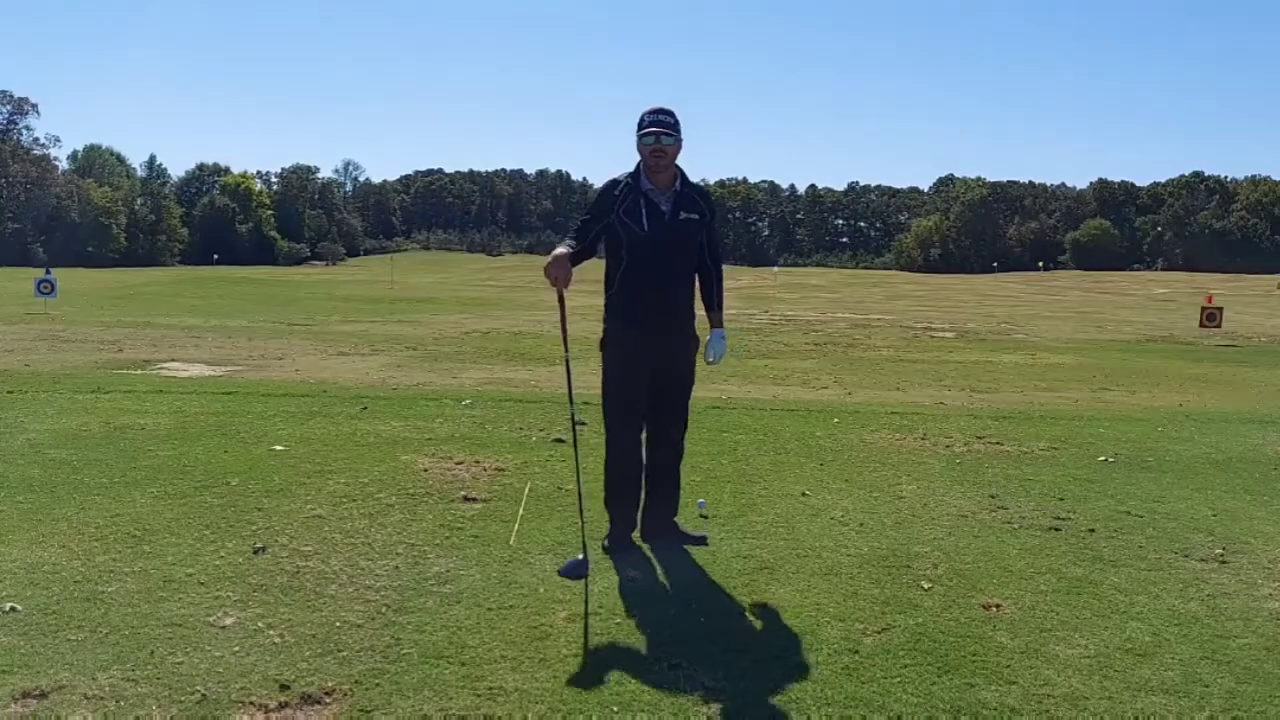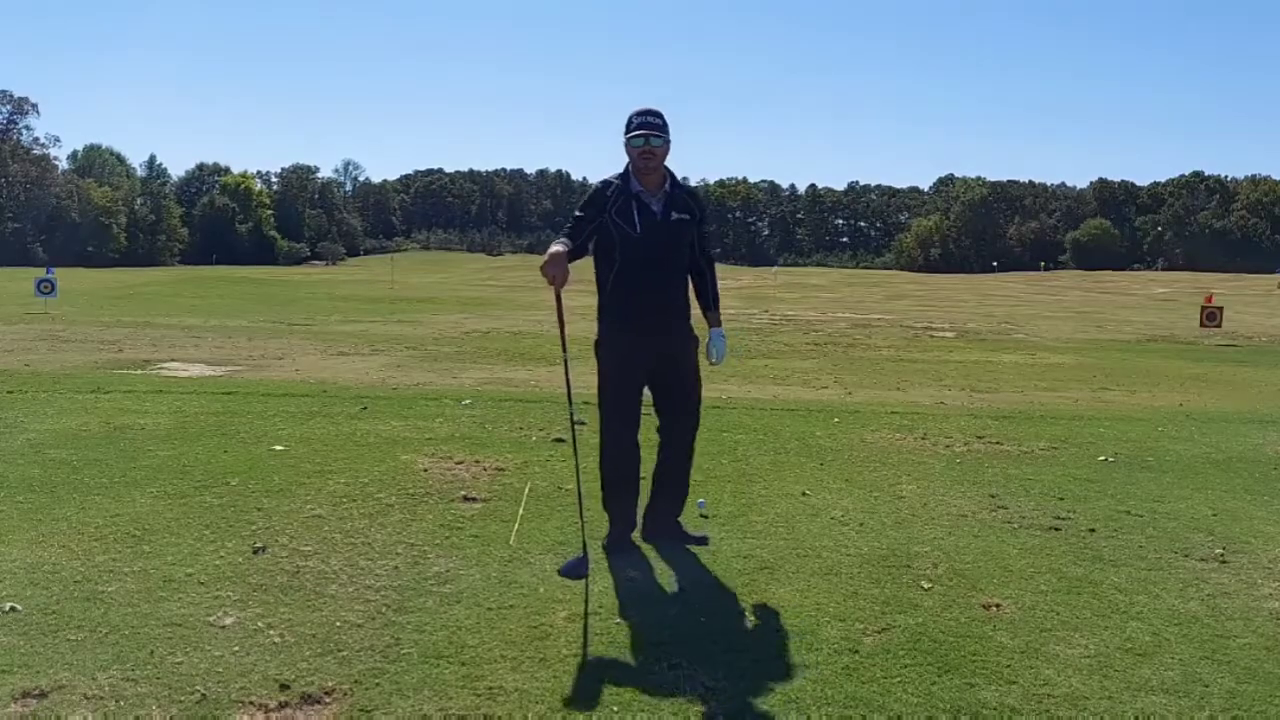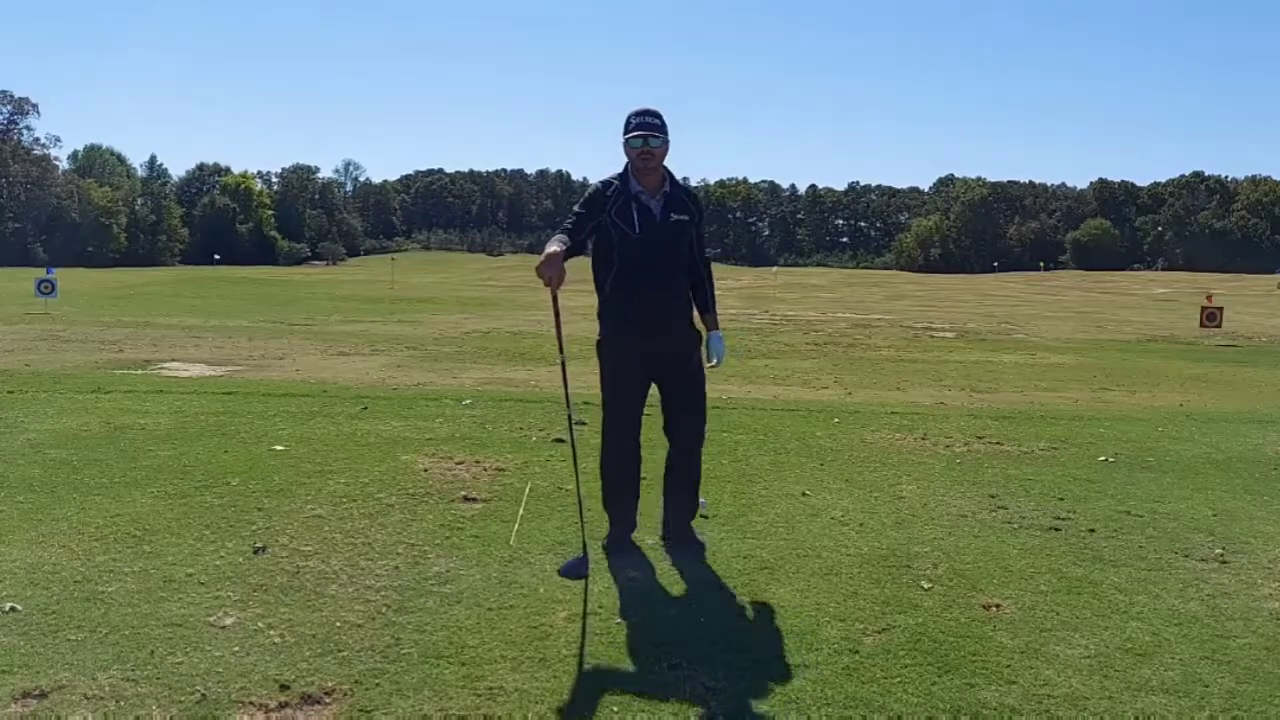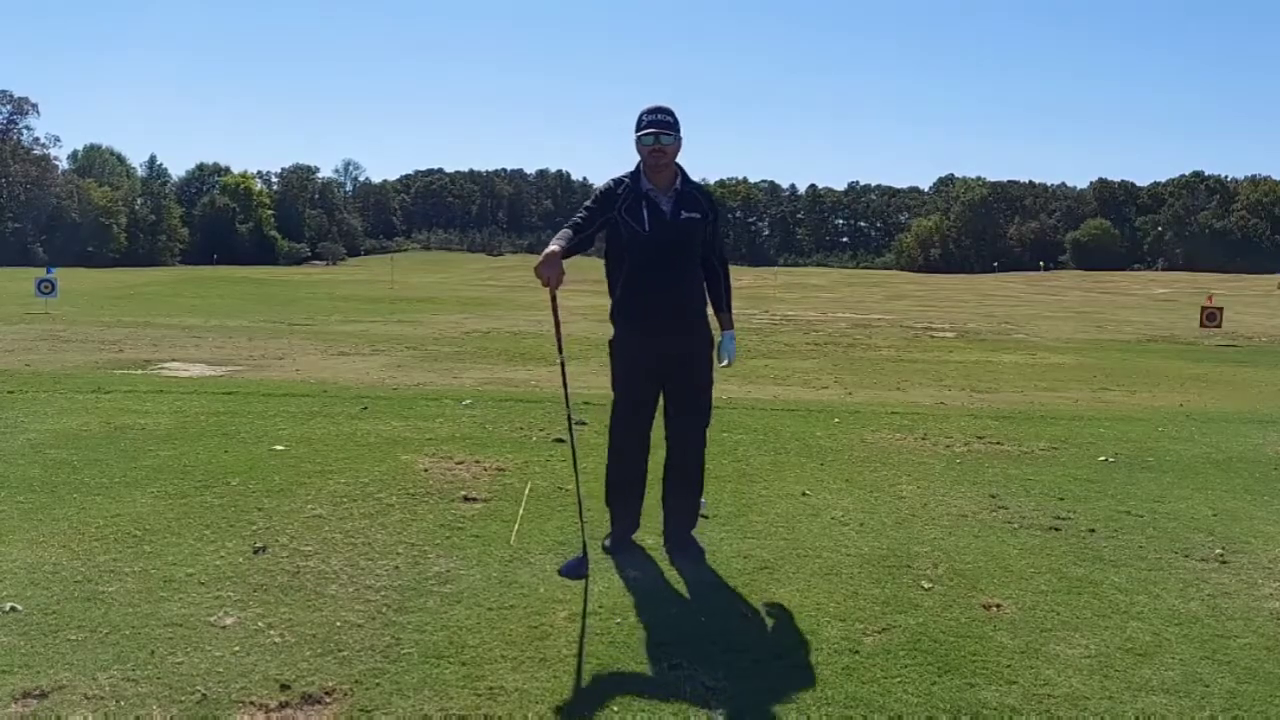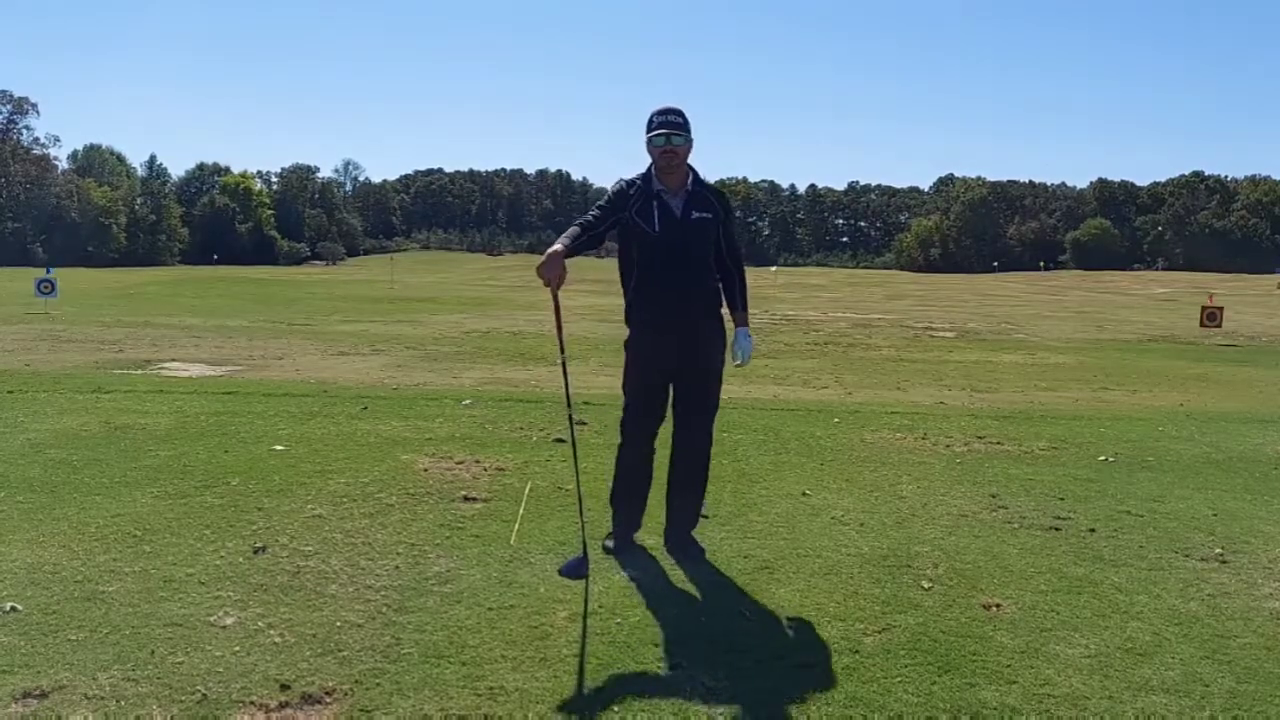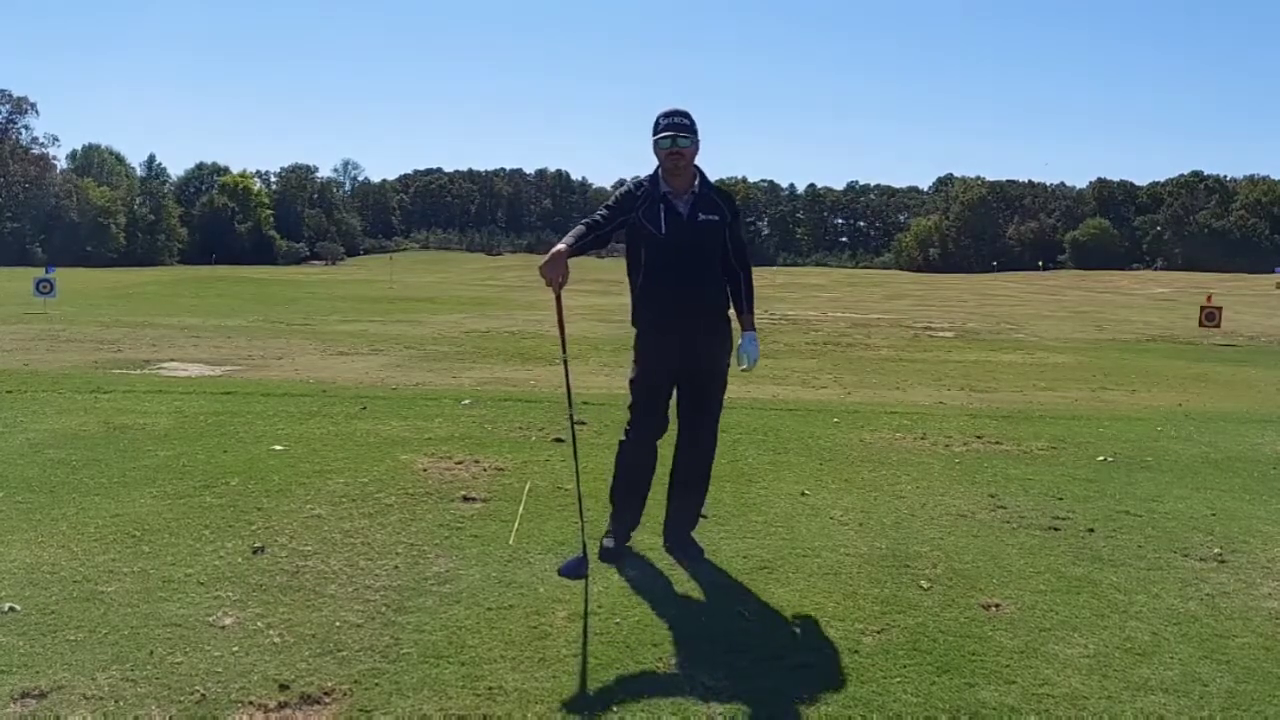
dt=0.3s
person 1, frame 1
left shoulder: (698, 201)
right shoulder: (615, 194)
left elbow: (709, 265)
right elbow: (585, 235)
left wrist: (717, 326)
right wrist: (565, 253)
left hip: (678, 333)
right hip: (626, 333)
left knee: (670, 431)
right knee: (623, 430)
left ankle: (659, 520)
right ankle: (620, 525)
person 1, frame 2
left shoulder: (688, 201)
right shoulder: (606, 195)
left elbow: (701, 265)
right elbow: (577, 233)
left wrist: (715, 325)
right wrist: (559, 250)
left hip: (675, 333)
right hip: (620, 334)
left knee: (681, 427)
right knee: (619, 431)
left ankle: (662, 519)
right ankle: (619, 525)
person 1, frame 3
left shoulder: (687, 202)
right shoulder: (605, 196)
left elbow: (698, 267)
right elbow: (574, 229)
left wrist: (712, 328)
right wrist: (556, 250)
left hip: (678, 334)
right hip: (622, 336)
left knee: (688, 429)
right knee: (620, 433)
left ankle: (678, 524)
right ankle: (620, 525)
person 1, frame 4
left shoulder: (700, 200)
right shoulder: (616, 194)
left elbow: (715, 266)
right elbow: (582, 226)
left wrist: (726, 327)
right wrist: (556, 248)
left hip: (691, 335)
right hip: (634, 335)
left knee: (689, 434)
right knee: (629, 433)
left ankle: (679, 529)
right ankle: (622, 525)
person 1, frame 5
left shoulder: (713, 201)
right shoulder: (628, 195)
left elbow: (730, 266)
right elbow: (592, 225)
left wrist: (741, 326)
right wrist: (560, 249)
left hip: (704, 335)
right hip: (648, 334)
left knee: (695, 435)
right knee: (638, 430)
left ankle: (680, 530)
right ankle: (623, 526)
person 1, frame 6
left shoulder: (720, 202)
right shoulder: (636, 196)
left elbow: (738, 269)
right elbow: (597, 225)
left wrist: (748, 329)
right wrist: (563, 248)
left hip: (710, 337)
right hip: (654, 335)
left knee: (699, 436)
right knee: (642, 430)
left ankle: (680, 529)
right ankle: (619, 528)
